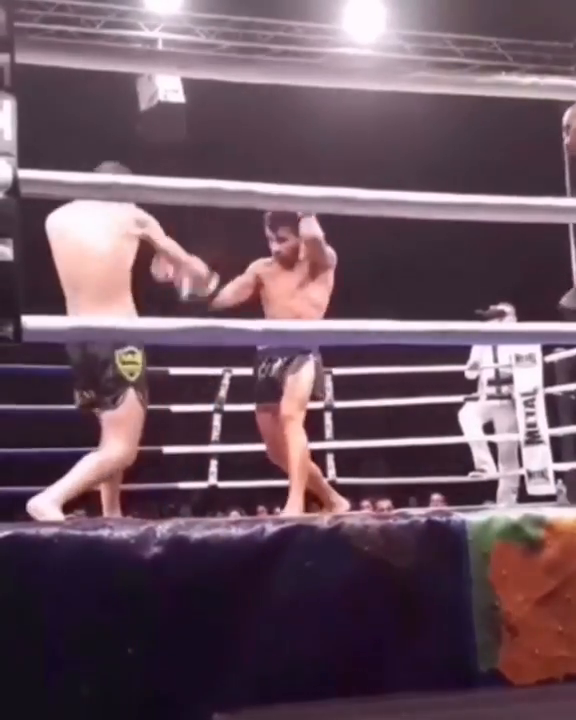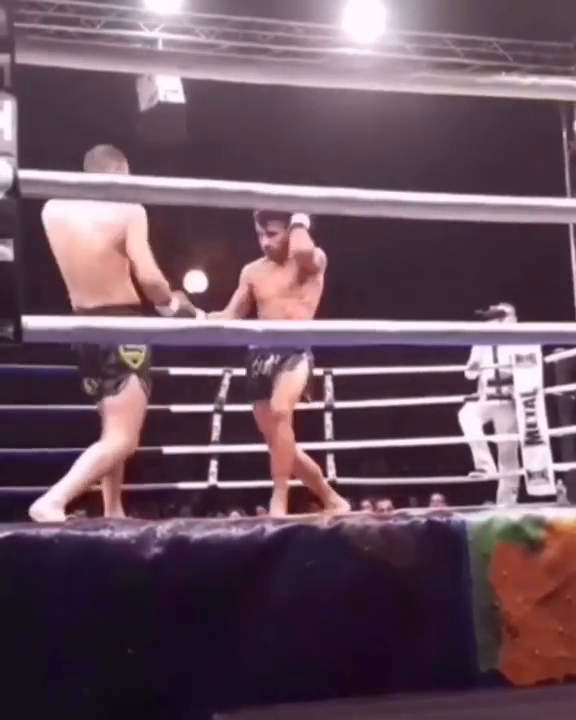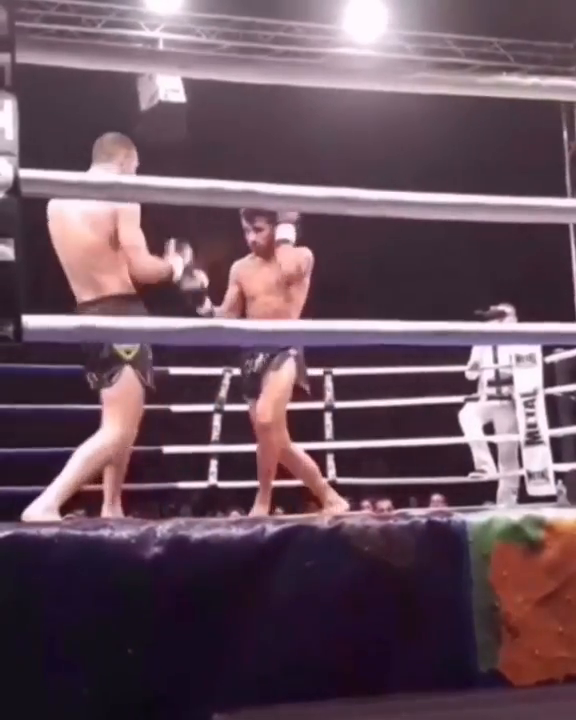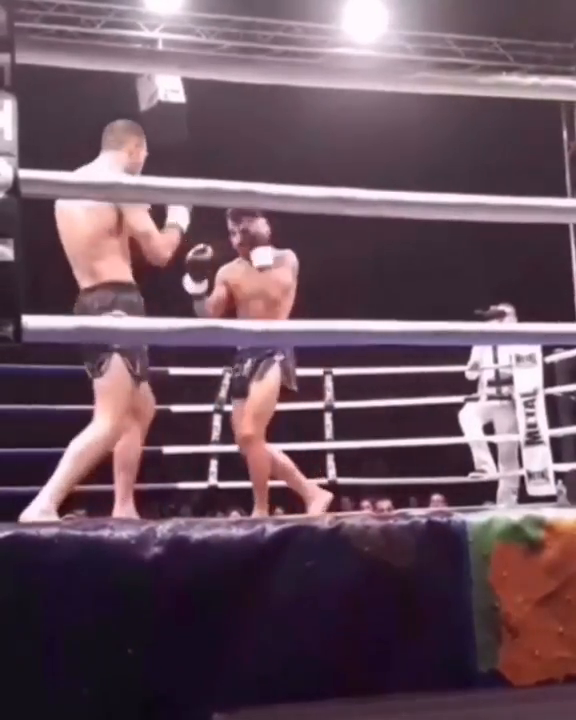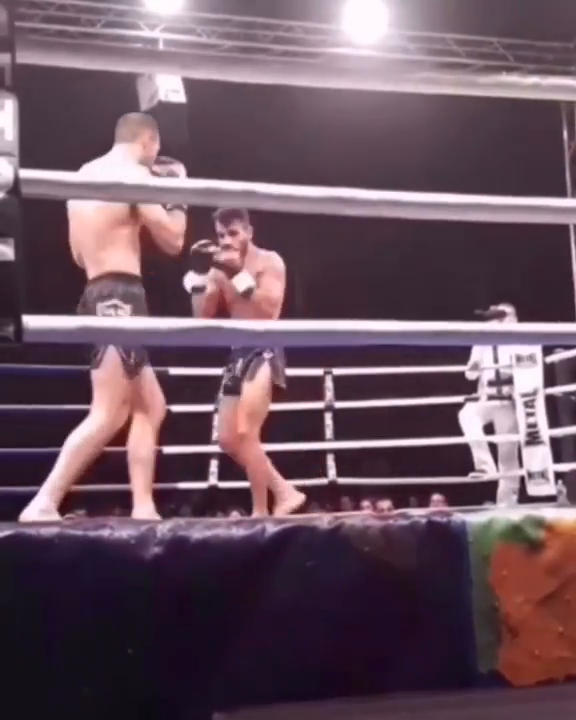
dt=0.1s
person 1, frame 1
left shoulder: (56, 219)
right shoulder: (132, 216)
right elbow: (186, 263)
right wrist: (200, 275)
left hip: (78, 340)
right hip: (118, 338)
left knee: (116, 437)
right knee: (121, 448)
left ankle: (112, 514)
right ankle: (49, 500)
person 1, frame 2
left shoulder: (51, 210)
right shoulder: (126, 210)
right elbow: (147, 276)
right wrist: (171, 303)
left knee: (116, 428)
right knee: (121, 439)
left ankle: (113, 511)
right ankle: (52, 502)
person 1, frame 3
left shoulder: (58, 200)
right shoulder: (120, 197)
right elbow: (141, 270)
right wrist: (176, 265)
left hip: (90, 315)
right hip: (120, 313)
left knee: (122, 421)
right knee: (119, 430)
left ankle: (112, 508)
right ankle: (46, 505)
person 1, frame 4
right shoulder: (120, 184)
right elbow: (159, 252)
right wrist: (179, 216)
left hip: (89, 305)
right hip: (115, 304)
left knee: (141, 409)
right knee: (110, 423)
left ankle: (123, 507)
right ankle: (42, 506)
person 1, frame 5
left shoulder: (85, 176)
right shoulder: (134, 174)
right elbow: (173, 241)
left hip: (100, 296)
right hip: (119, 296)
left knee: (151, 407)
right knee: (106, 416)
left ankle: (144, 510)
right ankle: (44, 504)
person 2, frame 1
left shoulder: (324, 262)
right shoulder: (261, 269)
left elbow: (314, 239)
right elbow: (222, 299)
left wrist: (305, 211)
left hip: (302, 353)
right hip: (268, 357)
left knee: (290, 416)
right knee: (278, 448)
left ankle: (295, 504)
right ankle: (332, 501)
person 2, frame 2
left shoulder: (313, 260)
right shoulder: (252, 272)
left elbow: (304, 252)
right elbow: (231, 316)
left wrist: (298, 217)
left hip: (294, 352)
right hip: (260, 356)
left knee: (280, 412)
right knee: (281, 446)
left ankle: (279, 501)
right ankle: (332, 502)
person 2, frame 3
left shoulder: (300, 255)
right shoulder: (239, 269)
left elbow: (287, 270)
right elbow: (227, 318)
left wrist: (286, 227)
right wrist: (204, 304)
left hip: (284, 348)
right hip: (253, 353)
left knee: (267, 419)
right knee: (280, 441)
left ankle: (262, 504)
right ankle: (331, 499)
person 2, frame 4
left shoulder: (285, 259)
right shoulder: (227, 273)
left elbow: (275, 295)
right elbow: (208, 315)
left wrist: (261, 249)
right wrist: (197, 279)
left hip: (273, 352)
right hip: (244, 355)
left knee: (248, 434)
right knee: (251, 442)
left ankle: (261, 510)
right ankle: (313, 493)
person 2, frame 5
left shoulder: (270, 262)
right shoulder: (218, 270)
left elbow: (270, 306)
right elbow: (201, 317)
left wrist: (238, 273)
right wrist: (196, 273)
left hip: (264, 352)
right hip: (238, 355)
left knee: (246, 434)
right knee: (228, 438)
left ankle: (261, 510)
right ankle: (286, 494)
person 3, frame 1
right shoulder: (482, 344)
right elbow: (470, 374)
right wrist: (473, 366)
left hip: (508, 402)
right hip: (486, 400)
left knee: (508, 451)
right knee: (466, 414)
left ankle: (506, 501)
right ankle: (485, 465)
person 3, frame 2
right shoulder: (482, 345)
right elbow: (470, 374)
right wrist: (474, 366)
left hip: (508, 402)
right hip: (486, 400)
left knee: (508, 452)
right knee: (466, 414)
left ankle: (507, 501)
right ankle: (485, 465)
person 3, frame 3
right shoulder: (482, 345)
right elbow: (470, 374)
right wrist: (474, 366)
left hip: (508, 402)
right hip: (486, 400)
left knee: (508, 452)
right knee: (466, 415)
left ankle: (506, 502)
right ankle: (485, 465)
person 3, frame 4
right shoulder: (482, 345)
right elbow: (470, 374)
right wrist: (474, 366)
left hip: (508, 402)
right hip: (486, 400)
left knee: (508, 452)
right knee: (467, 415)
left ankle: (507, 502)
right ankle: (485, 466)
person 3, frame 5
right shoulder: (482, 345)
right elbow: (470, 374)
right wrist: (474, 366)
left hip: (508, 402)
right hip: (486, 400)
left knee: (508, 452)
right knee: (467, 415)
left ankle: (507, 502)
right ankle: (485, 465)
